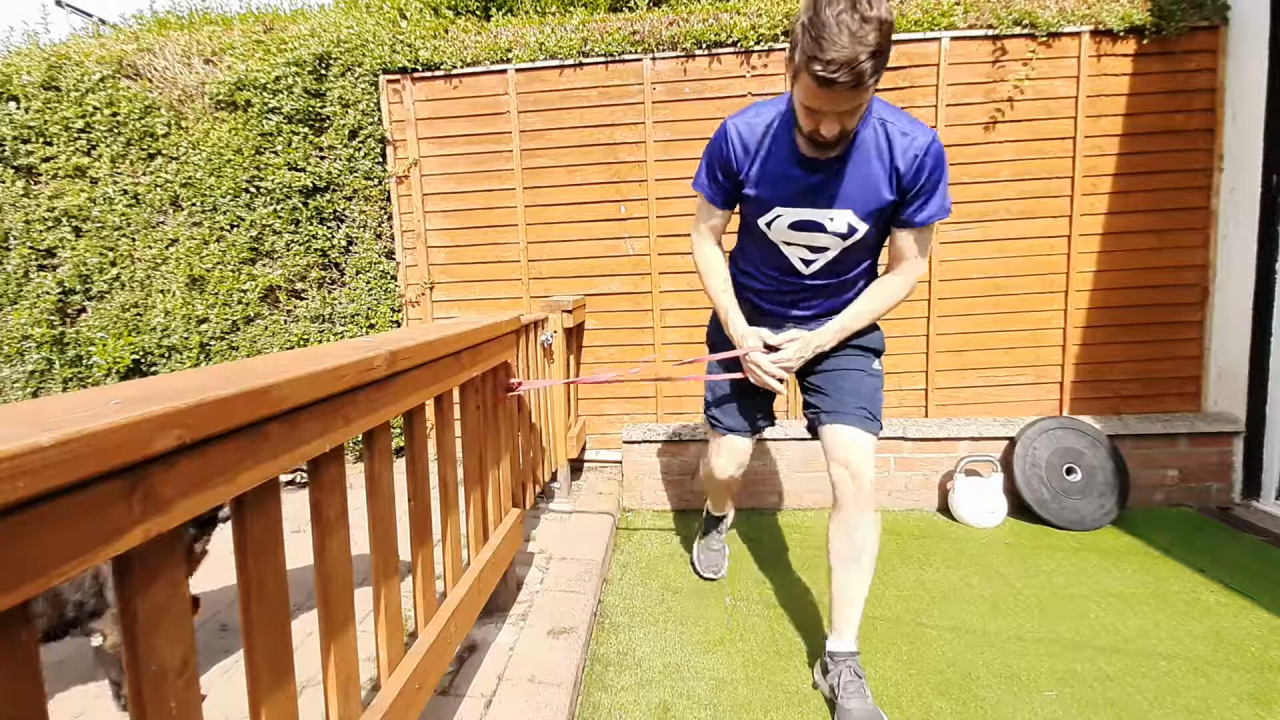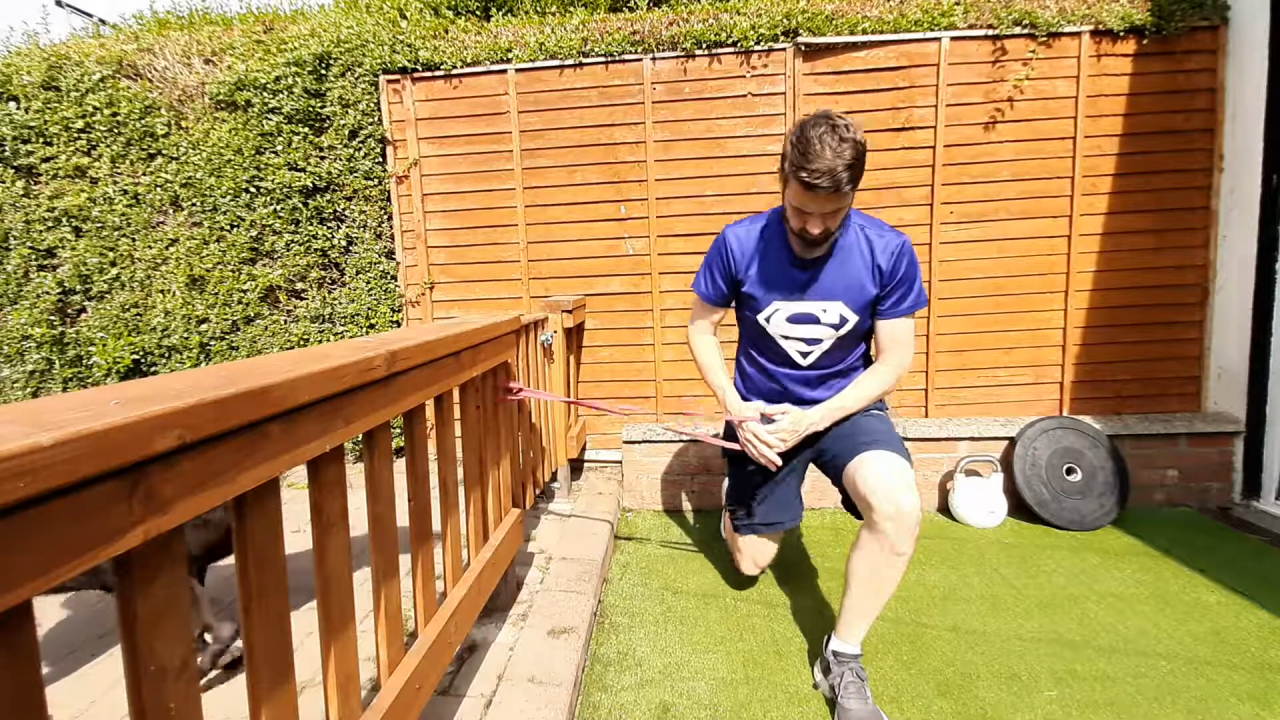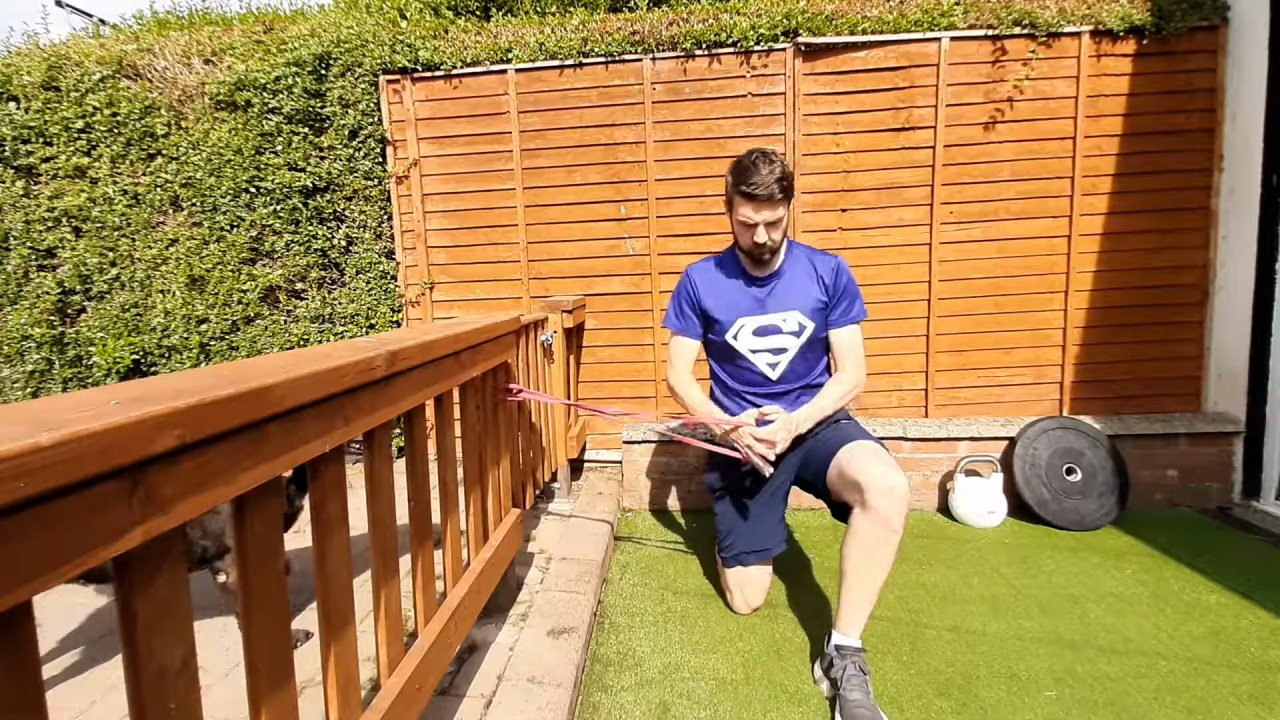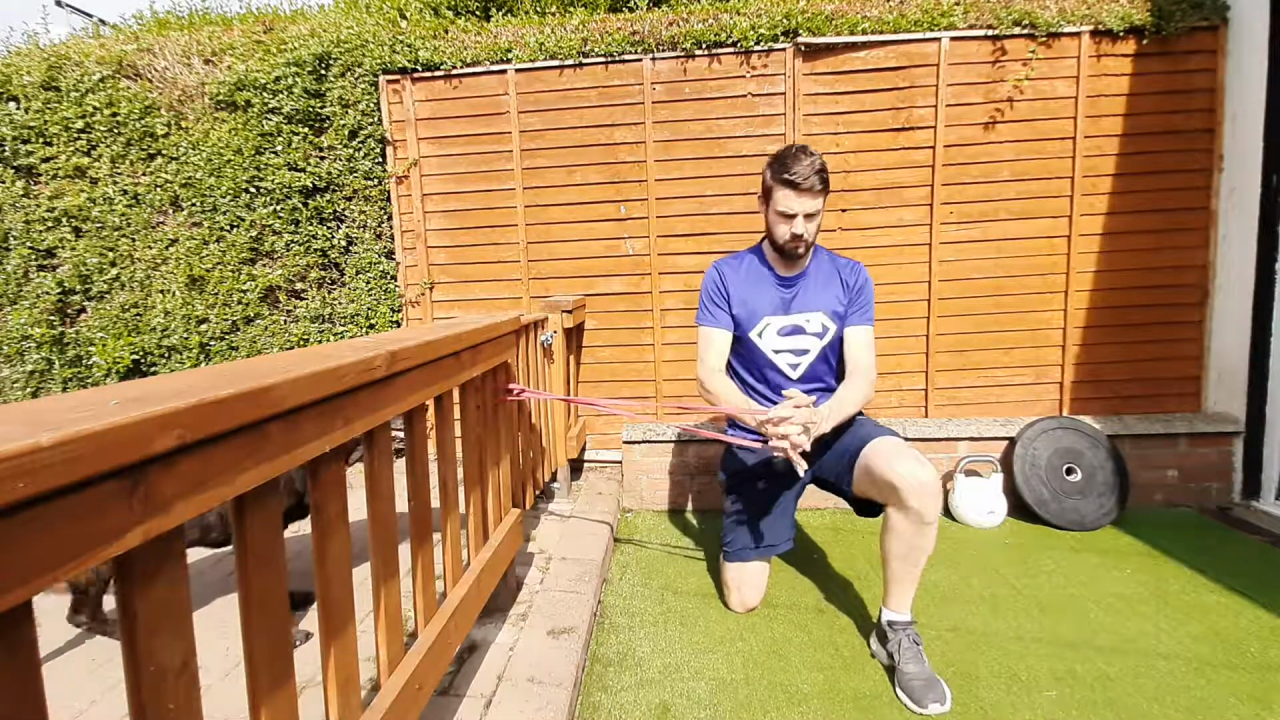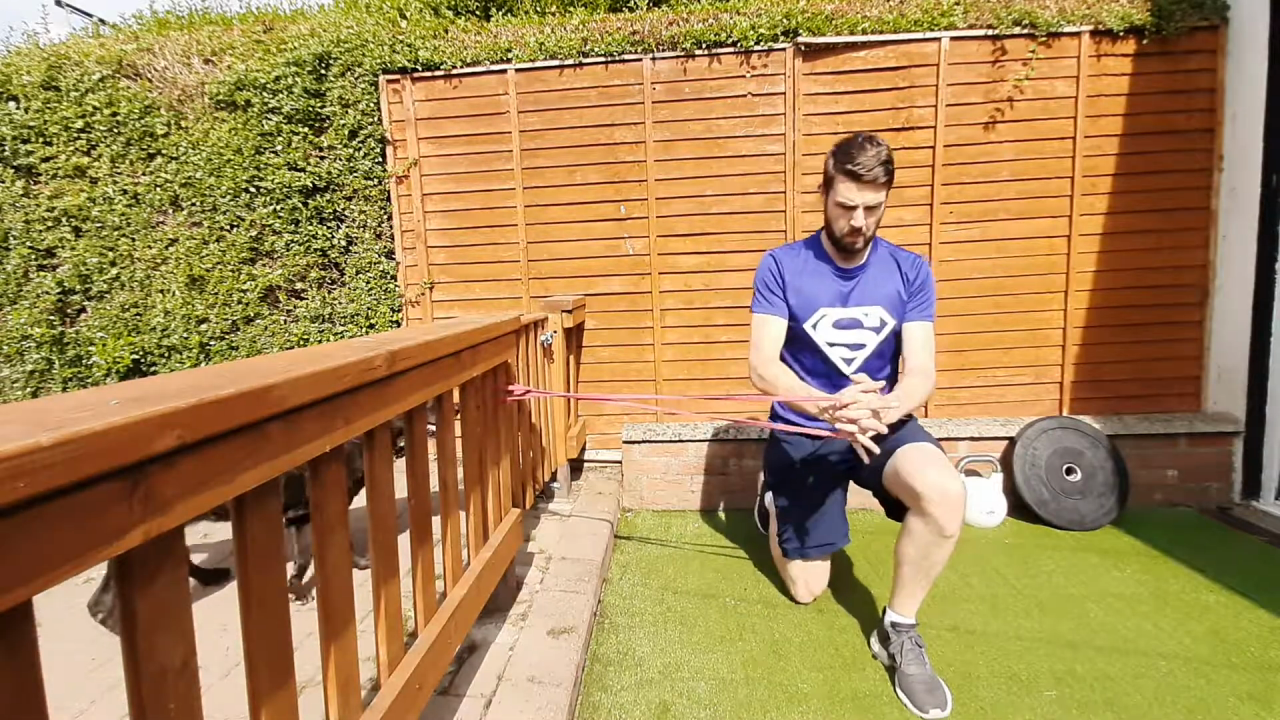
dt=0.5s
person 1, frame 1
left shoulder: (913, 151)
right shoulder: (741, 136)
left elbow: (906, 271)
right elbow: (706, 238)
left wrist: (817, 341)
right wrist: (739, 333)
left hip: (843, 328)
right hip: (750, 322)
left knee: (854, 474)
right knee: (723, 464)
left ankle: (840, 657)
right ankle: (716, 521)
person 1, frame 2
left shoulder: (888, 251)
right shoulder: (738, 244)
left elbow: (894, 361)
right elbow: (700, 330)
left wrist: (812, 422)
right wrist: (736, 411)
left hip: (844, 406)
right hip: (760, 410)
left knee: (899, 507)
right knee: (751, 560)
left ankle: (841, 658)
right ankle: (736, 510)
person 1, frame 3
left shoulder: (828, 272)
right shoulder: (699, 282)
left elbow: (852, 374)
right elbow: (679, 375)
left wrist: (794, 424)
right wrist: (729, 426)
left hip: (815, 423)
right hip: (741, 438)
left knee: (887, 486)
right knee: (746, 599)
left ankle: (843, 653)
right ankle: (740, 529)
person 1, frame 4
left shoulder: (849, 277)
right shoulder: (726, 277)
left elbow: (862, 377)
right elbow: (710, 375)
left wrist: (814, 421)
right wrist: (766, 421)
left hip: (834, 425)
right hip: (755, 440)
left knee: (920, 483)
right knee: (743, 598)
left ankle: (896, 629)
right ankle: (748, 523)
person 1, frame 5
left shoulder: (911, 271)
right shoulder: (782, 266)
left elbow: (921, 372)
right elbow: (764, 366)
left wrist: (882, 411)
right wrist: (829, 407)
left hip: (882, 420)
right hip: (801, 431)
left knee: (944, 493)
right knee: (806, 590)
left ankle: (898, 630)
right ankle: (774, 505)
